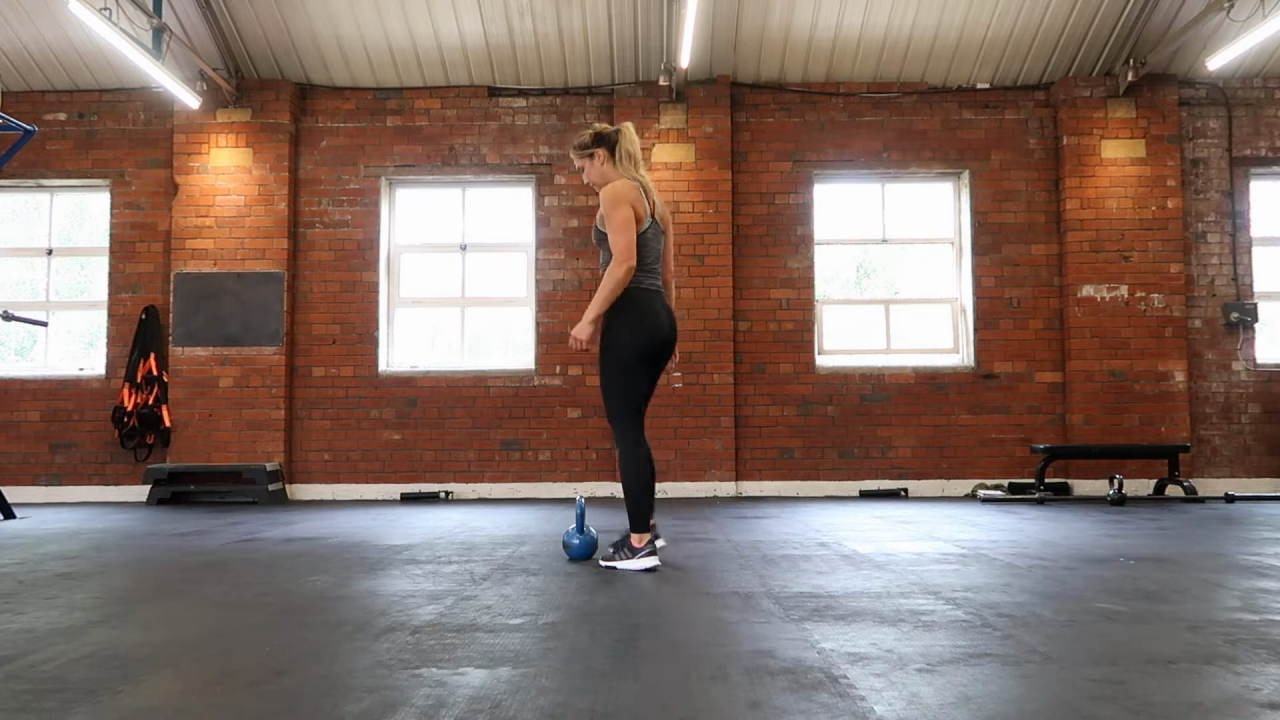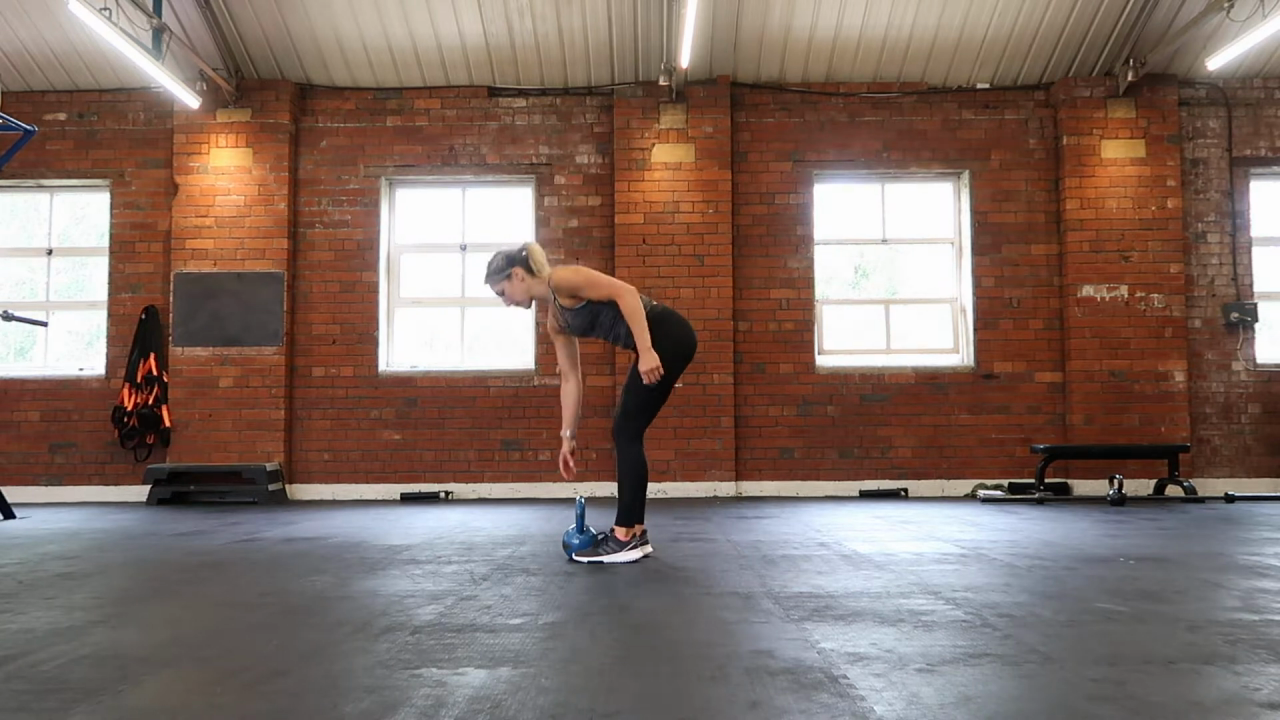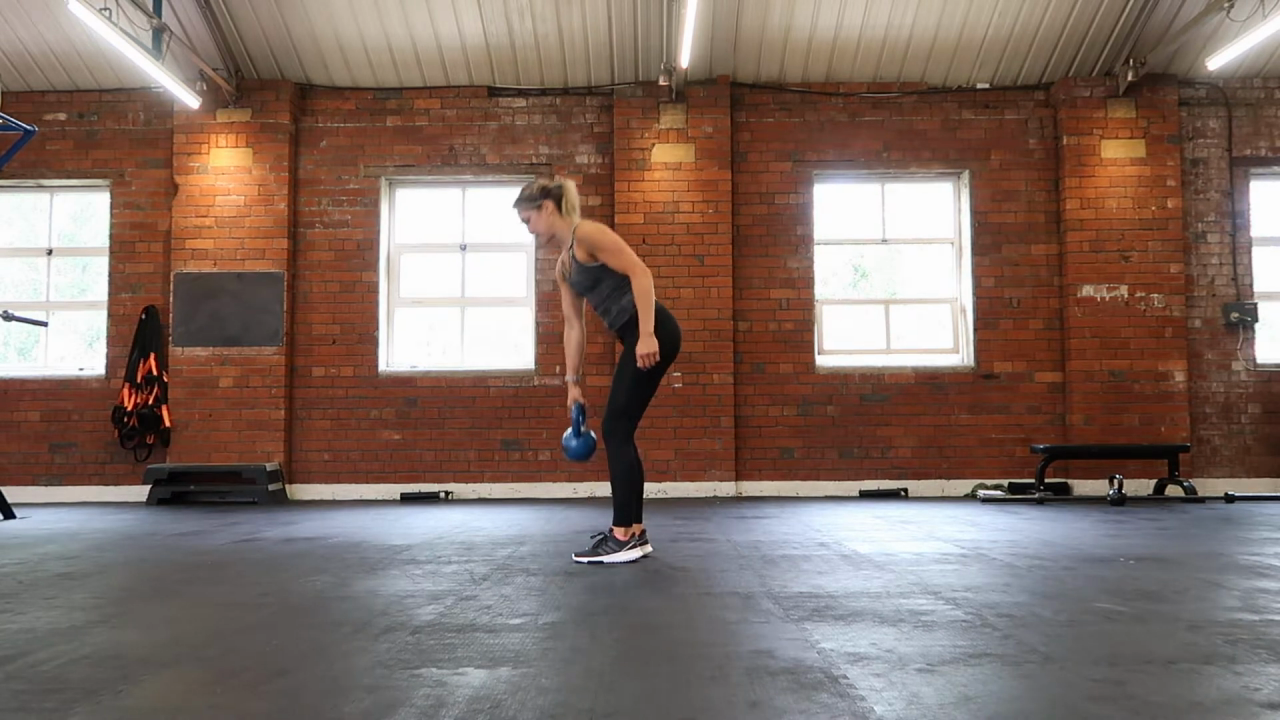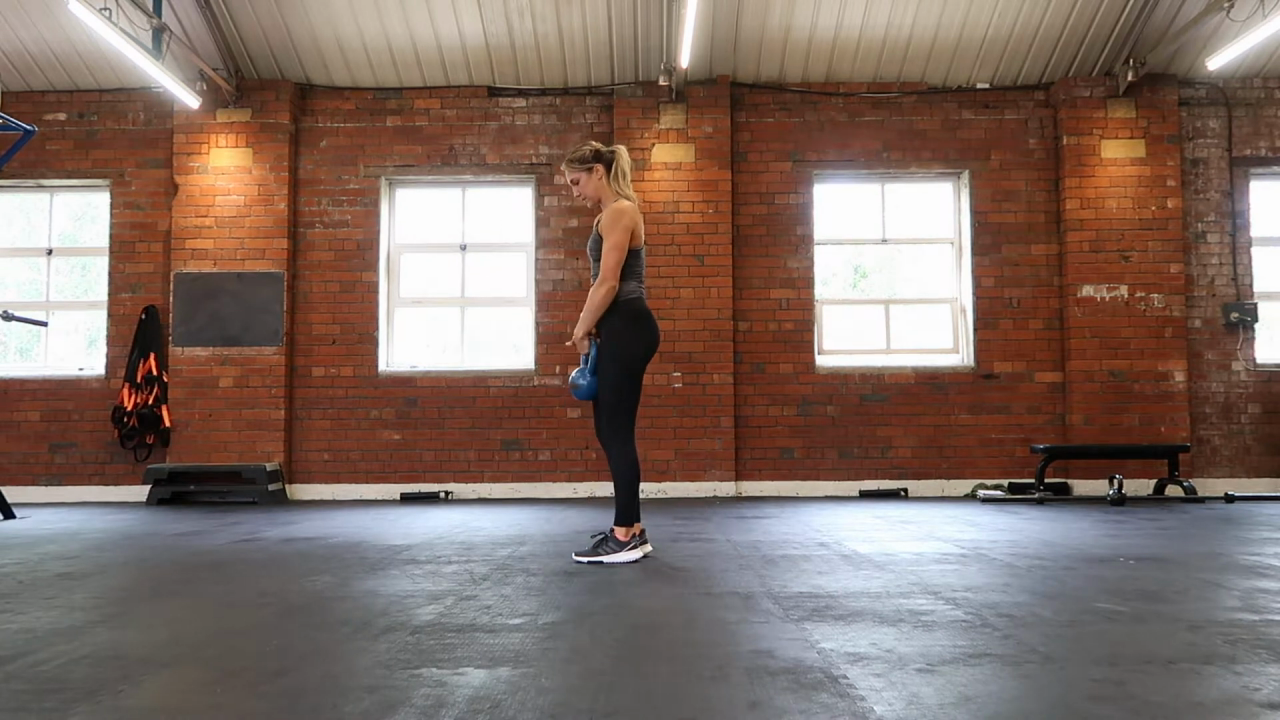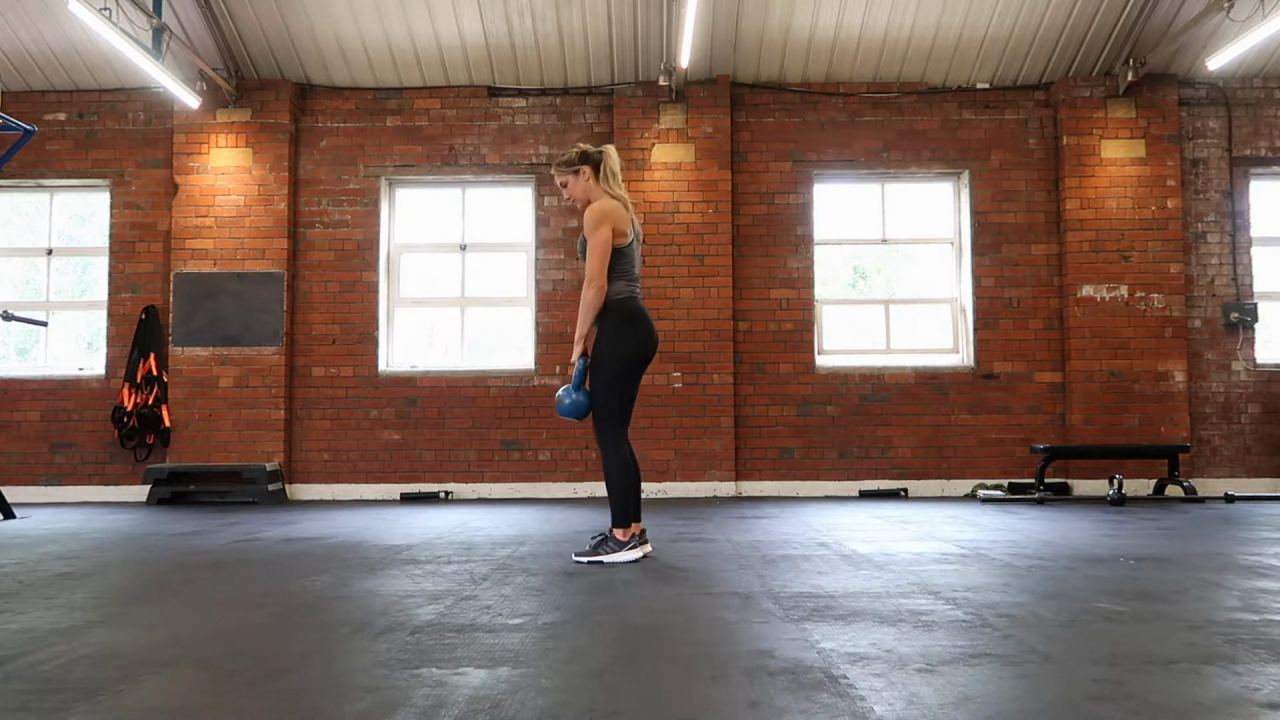
dt=1s
person 1, frame 1
left shoulder: (616, 192)
right shoulder: (650, 197)
left elbow: (624, 262)
left wrist: (590, 317)
right wrist: (666, 331)
left hip: (630, 320)
right hip: (658, 318)
left knee: (626, 430)
right knee: (631, 428)
left ankle: (640, 544)
right ankle: (646, 526)
person 1, frame 2
left shoulder: (560, 280)
right shoulder: (554, 320)
left elbow: (625, 292)
right elbow: (570, 378)
left wrist: (645, 351)
right wrist: (567, 436)
left hip: (667, 336)
right hip: (660, 342)
left knee: (627, 431)
right knee: (626, 432)
left ankle: (626, 537)
right ankle: (635, 531)
person 1, frame 3
left shoulder: (589, 234)
right shoulder: (564, 264)
left elbow: (640, 275)
right elbow: (573, 325)
left wrist: (647, 336)
right wrist: (573, 382)
left hip: (652, 332)
right hip: (637, 338)
left knee: (616, 432)
right knee: (618, 434)
left ankle: (624, 537)
right ankle: (634, 532)
person 1, frame 4
left shoulder: (621, 211)
right shoulder: (606, 216)
left elbow: (609, 282)
left wrist: (582, 330)
right wrist: (588, 326)
left hip: (628, 330)
right hip: (618, 331)
left knee: (616, 432)
right knee: (609, 431)
left ankle: (624, 537)
right ankle: (632, 530)
person 1, frame 5
left shoulder: (599, 212)
right shoulder: (622, 211)
left elbow: (596, 285)
left wrist: (579, 340)
left hip: (620, 331)
right hip: (637, 327)
left knee: (608, 433)
right knee: (615, 433)
left ankle: (623, 538)
right ankle: (632, 530)
